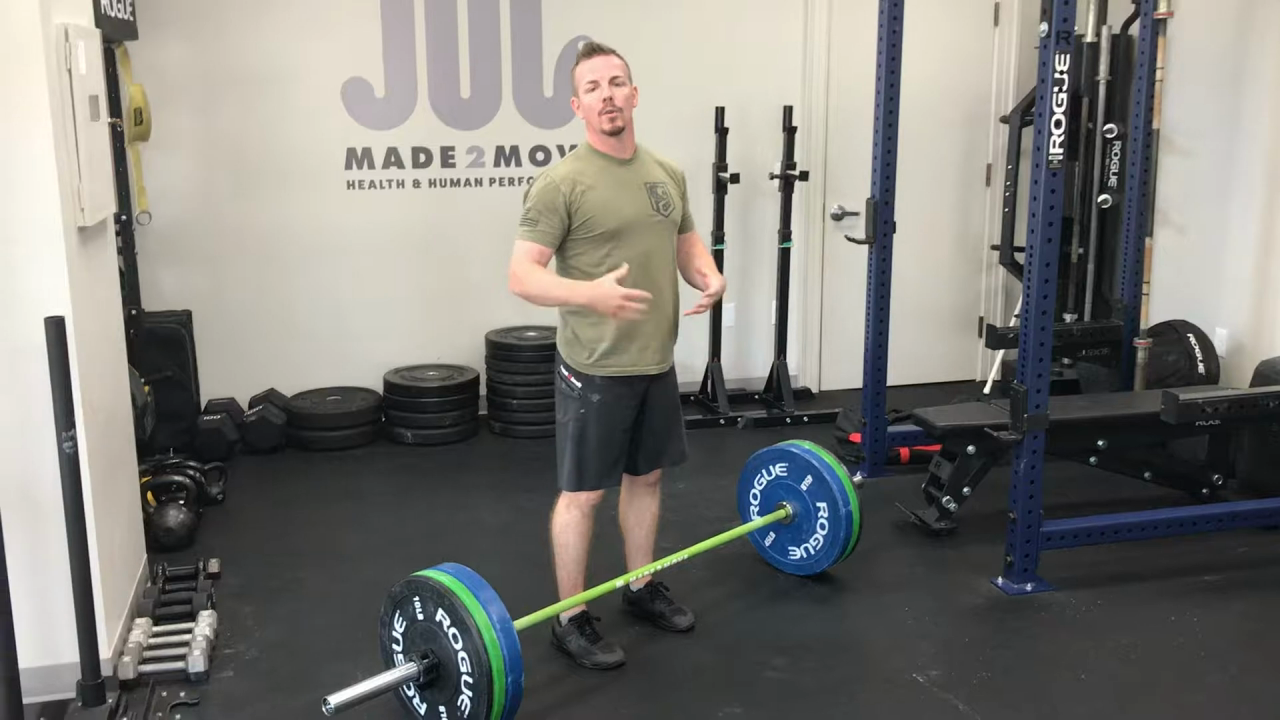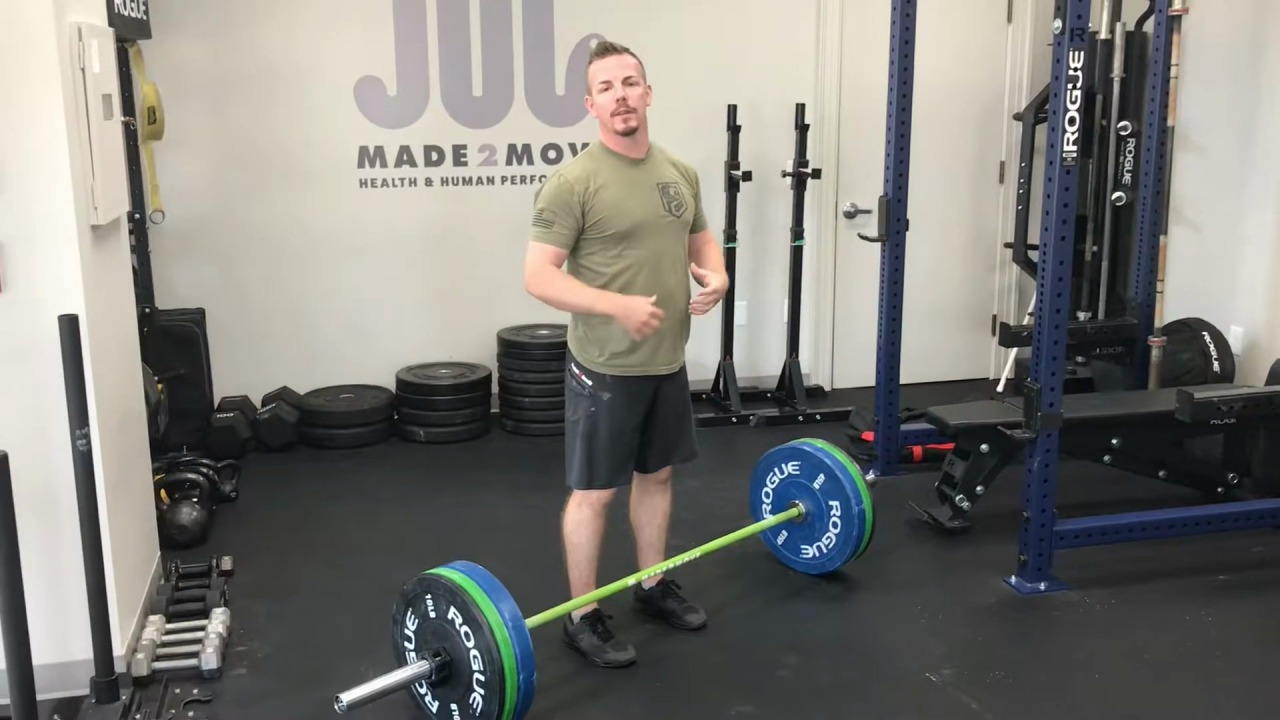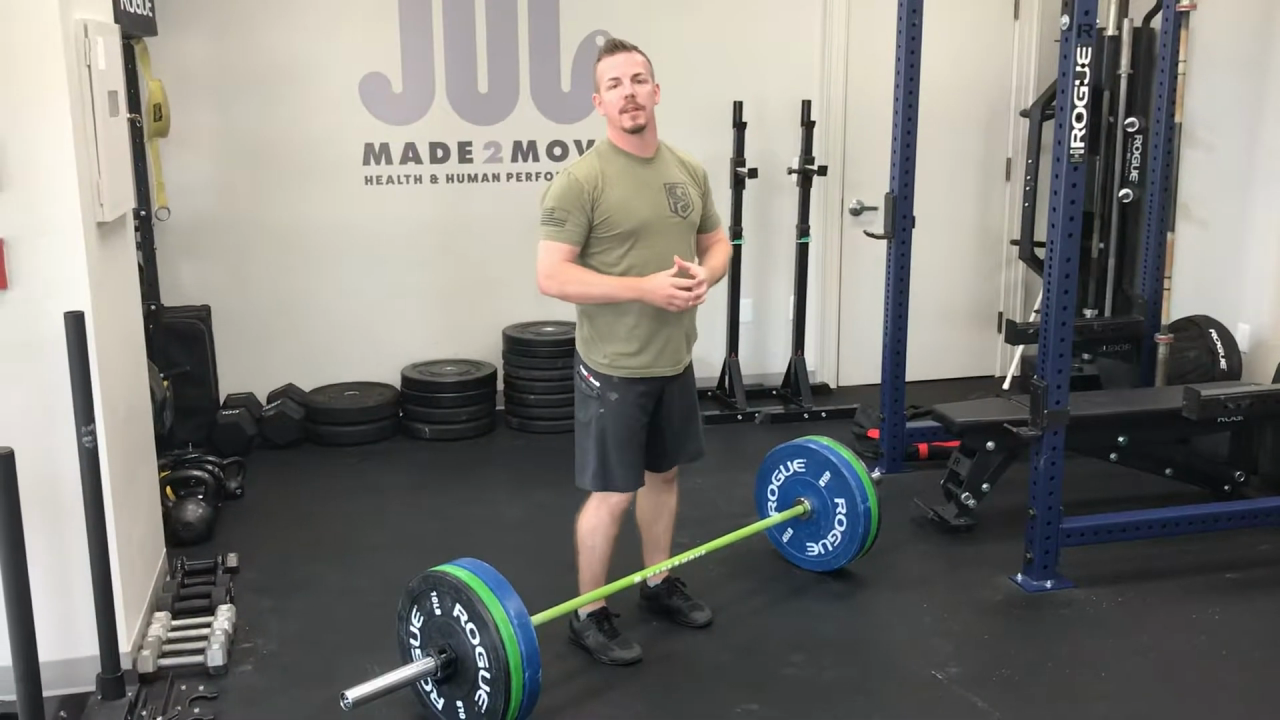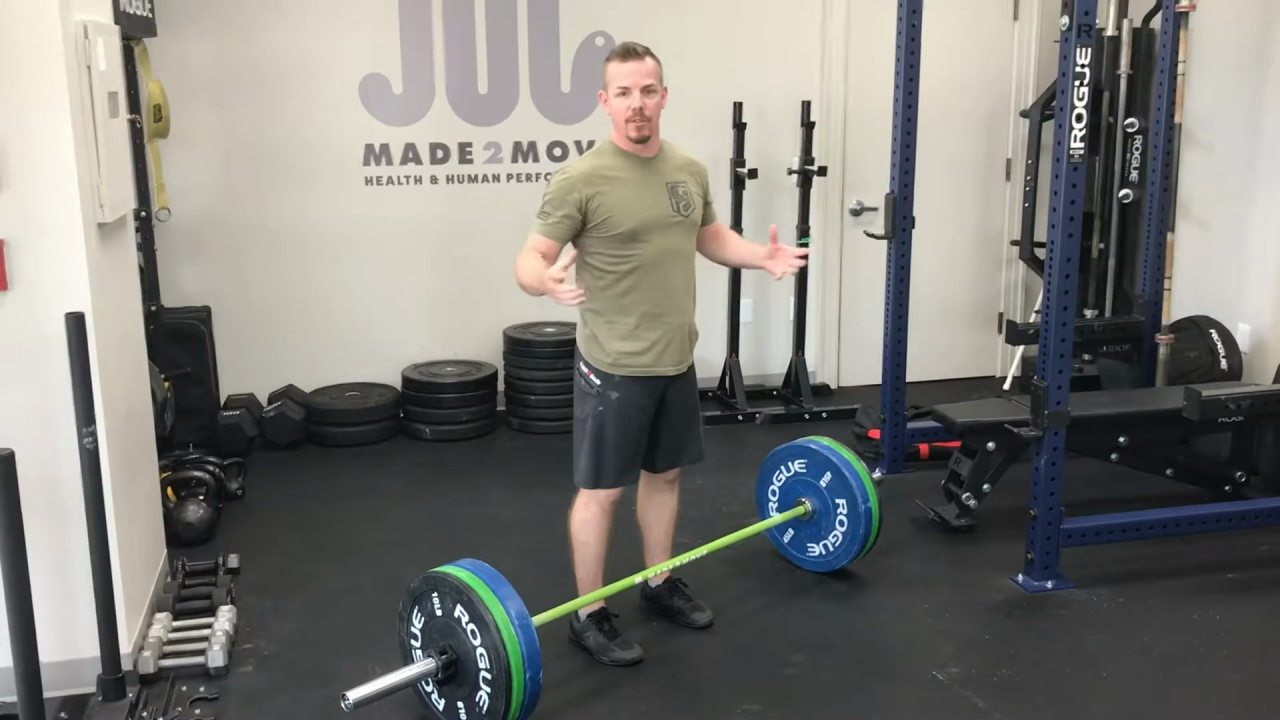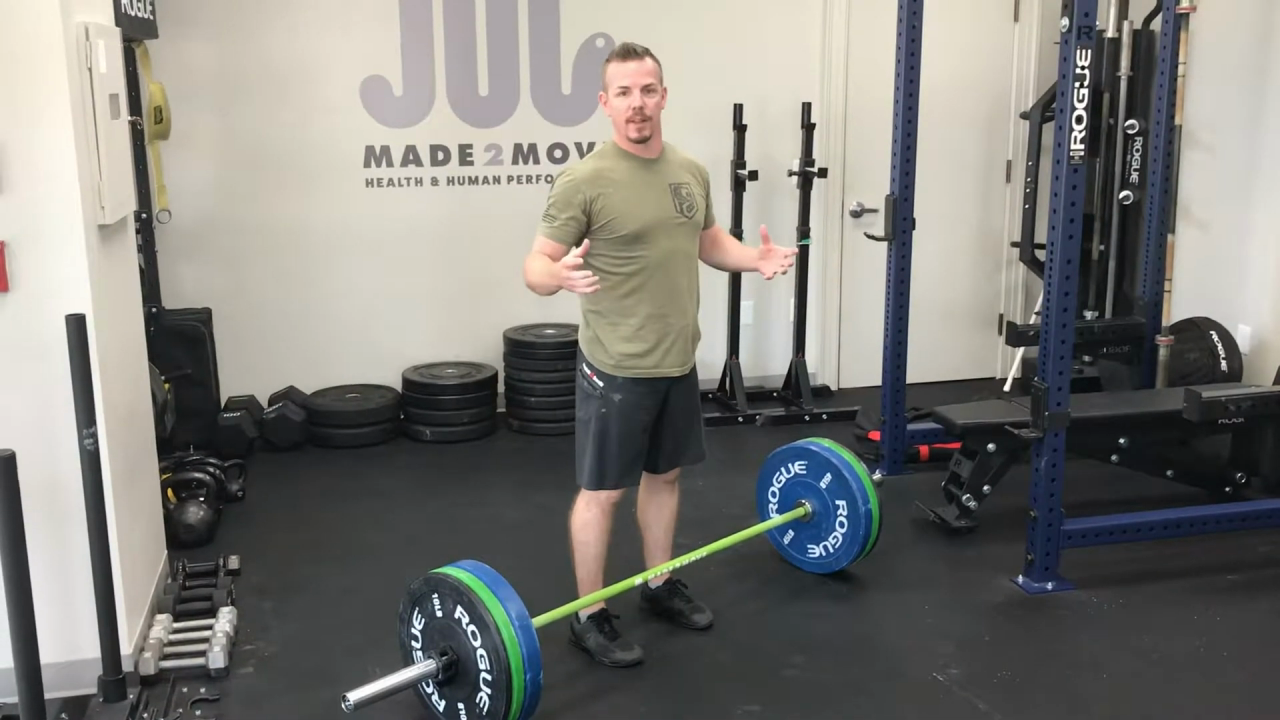
dt=0.5s
person 1, frame 1
left shoulder: (667, 174)
right shoulder: (561, 182)
left elbow: (686, 242)
right elbow: (521, 273)
left wrist: (708, 274)
right wrist: (590, 294)
left hip: (657, 361)
right hip: (595, 368)
left knee: (646, 477)
right knee: (584, 492)
left ankle: (641, 587)
right ankle: (571, 618)
person 1, frame 2
left shoulder: (680, 172)
right shoulder: (574, 181)
left elbow: (700, 240)
right elbow: (539, 275)
left wrist: (715, 274)
right wrist: (618, 304)
left hip: (668, 360)
right hip: (606, 367)
left knee: (657, 474)
right knee: (595, 490)
left ankle: (654, 584)
right ankle: (583, 616)
person 1, frame 3
left shoulder: (688, 170)
right shoulder: (580, 180)
left elbow: (717, 243)
right elbow: (552, 277)
left wrist: (704, 274)
right wrist: (642, 287)
left hip: (674, 361)
right hip: (614, 367)
left knee: (664, 475)
right knee: (612, 493)
left ankle: (658, 583)
right ankle: (588, 614)
person 1, frame 4
left shoulder: (689, 169)
right shoulder: (580, 178)
left elbow: (709, 234)
right elbow: (529, 260)
left wrist: (762, 257)
right wrist: (547, 280)
left hip: (676, 359)
right hip: (614, 366)
left knee: (665, 473)
right knee: (600, 489)
left ankle: (660, 582)
right ankle: (589, 614)
person 1, frame 5
left shoulder: (690, 171)
right shoulder: (583, 181)
left elbow: (707, 239)
right elbow: (536, 263)
left wrist: (752, 258)
right wrist: (561, 273)
left hip: (678, 360)
right hip: (616, 368)
left knee: (665, 474)
right knee: (602, 490)
left ankle: (660, 584)
right ankle: (590, 615)
